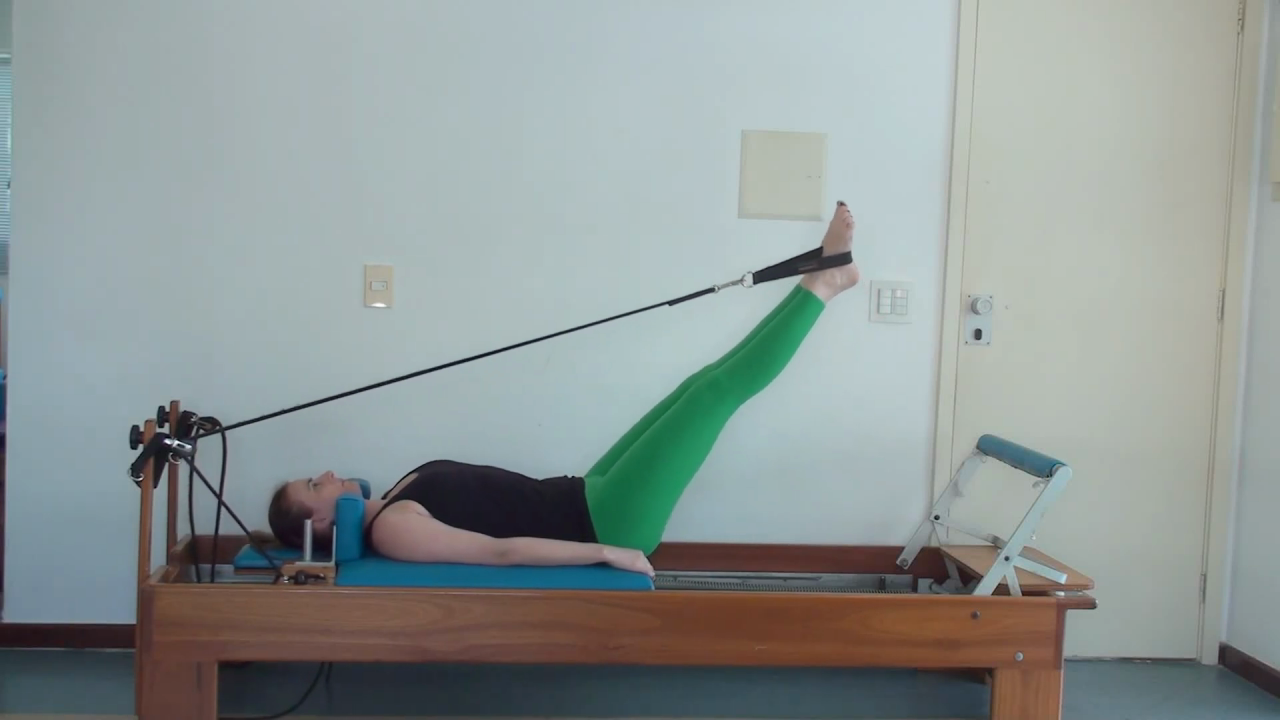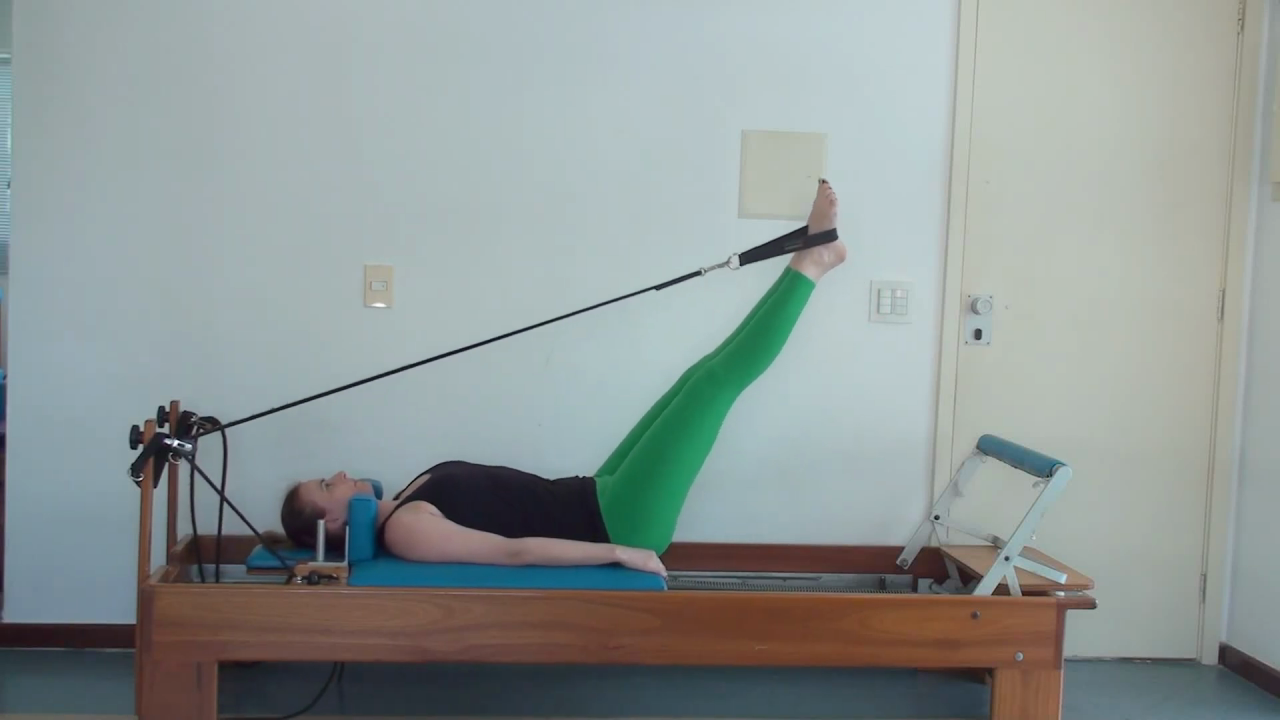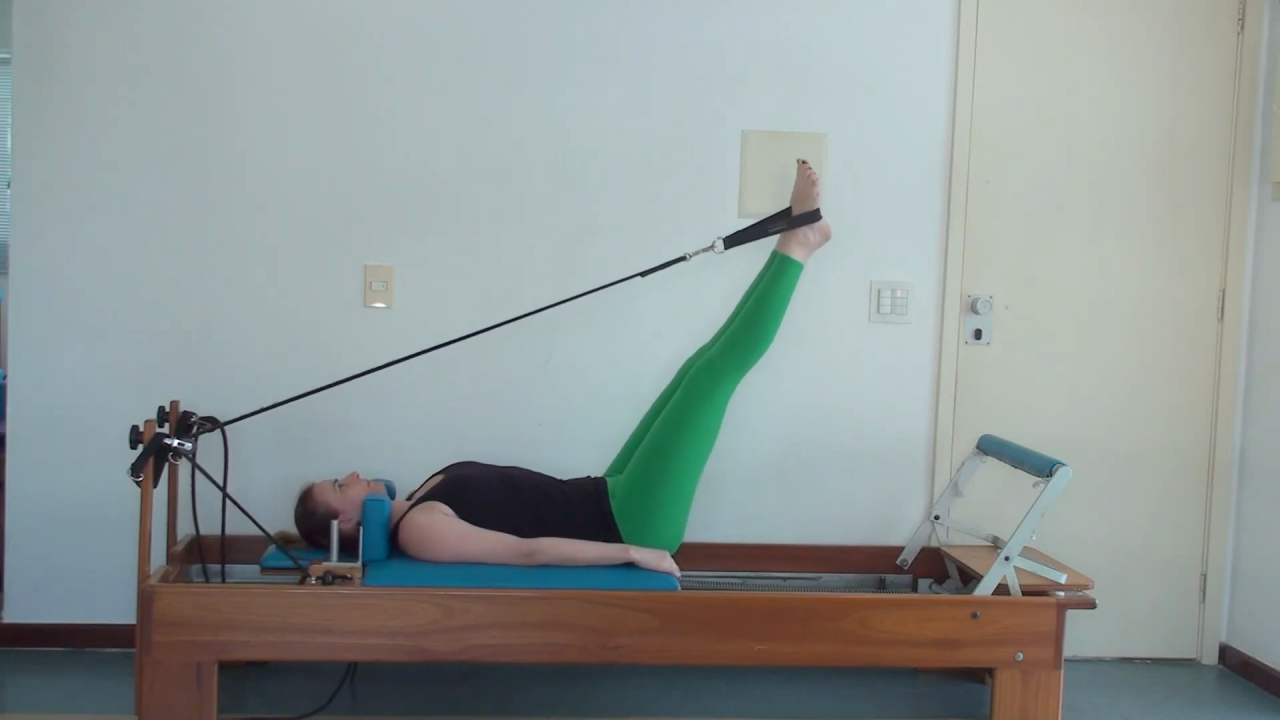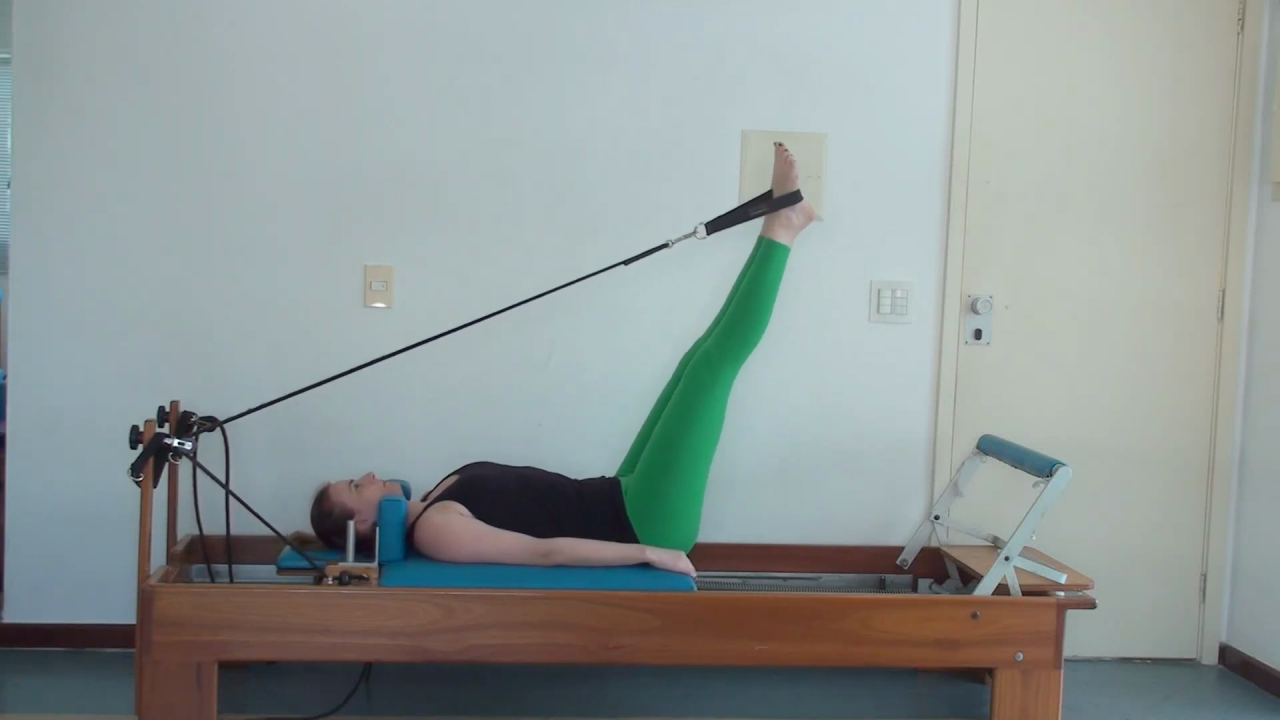
dt=0.3s
person 1, frame 1
left shoulder: (398, 500)
right shoulder: (391, 531)
right elbow: (498, 551)
right wrist: (604, 552)
left hip: (584, 497)
right hip: (600, 522)
left knee: (705, 383)
right knee: (717, 390)
left ankle: (820, 281)
right ankle: (818, 286)
person 1, frame 2
left shoulder: (411, 501)
right shoulder: (405, 531)
right elbow: (512, 551)
right wrist: (617, 553)
left hip: (599, 499)
right hip: (616, 523)
left knee: (707, 375)
right knee: (718, 380)
left ankle: (810, 259)
right ankle: (807, 265)
person 1, frame 3
left shoulder: (424, 501)
right shoulder: (418, 531)
right elbow: (526, 551)
right wrist: (632, 552)
left hip: (606, 498)
right hip: (629, 522)
left knee: (705, 365)
right knee: (716, 369)
left ankle: (795, 244)
right ankle: (794, 248)
person 1, frame 4
left shoulder: (436, 503)
right shoulder: (434, 531)
right elbow: (543, 552)
right wrist: (648, 554)
left hip: (623, 501)
right hip: (645, 525)
left knee: (704, 360)
right knee: (715, 361)
right ankle: (778, 230)
